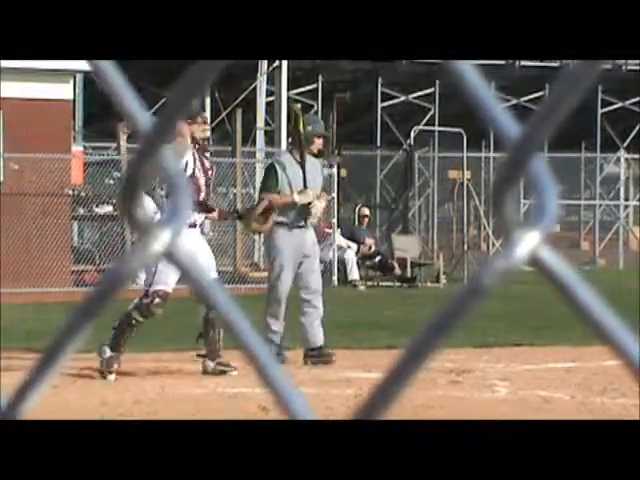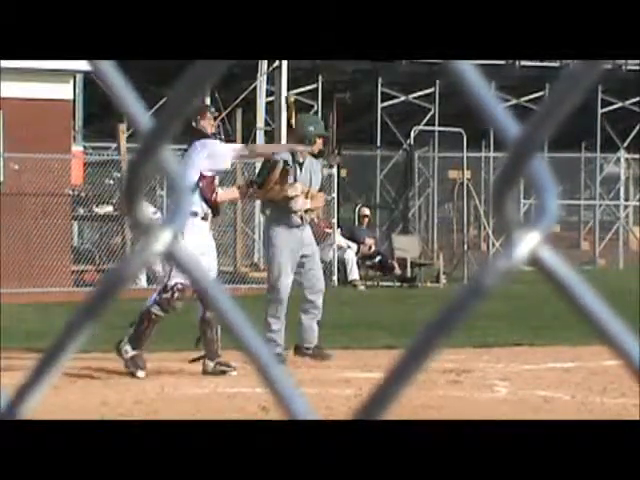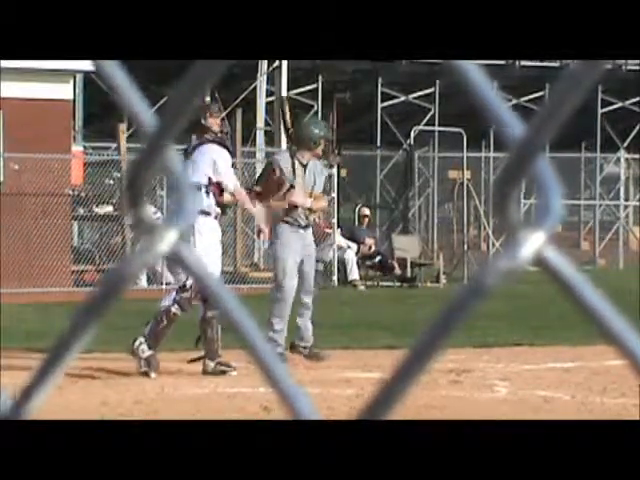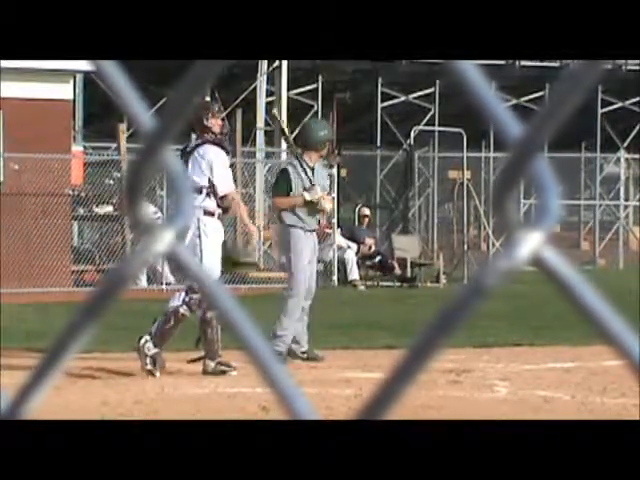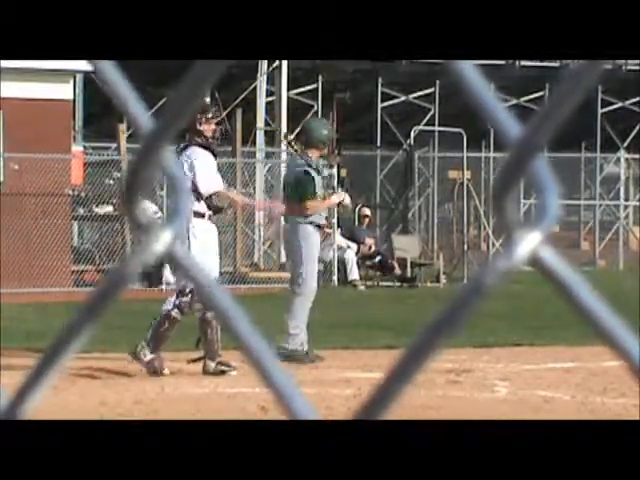
dt=0.2s
person 1, frame 1
left shoulder: (203, 164)
right shoulder: (181, 153)
left wrist: (217, 212)
left hip: (196, 234)
right hip: (176, 233)
right knee: (155, 297)
left ankle: (212, 359)
right ankle: (112, 351)
person 1, frame 2
left shoulder: (200, 151)
right shoulder: (207, 147)
left elbow: (213, 195)
right elbow: (245, 151)
left wrist: (245, 191)
right wrist: (289, 147)
left hip: (200, 228)
right hip: (188, 226)
right knee: (173, 291)
left ankle: (211, 359)
right ankle: (131, 345)
person 1, frame 3
left shoulder: (194, 152)
right shoulder: (216, 152)
right elbow: (236, 193)
left wrist: (251, 198)
right wrist: (260, 219)
left hip: (196, 223)
right hip: (201, 224)
right knee: (190, 289)
left ankle: (213, 358)
right ankle: (147, 344)
person 1, frame 4
left shoulder: (190, 152)
right shoulder: (214, 153)
right elbow: (230, 197)
right wrist: (250, 227)
left hip: (198, 225)
right hip: (204, 224)
right knee: (196, 289)
left ankle: (210, 357)
right ankle: (150, 345)
person 1, frame 5
left shoulder: (184, 153)
right shoulder: (200, 155)
right elbow: (221, 195)
left hip: (202, 227)
right hip: (196, 227)
right knee: (189, 293)
left ankle: (212, 359)
right ankle: (148, 351)
person 2, frame 1
left shoulder: (315, 165)
right shoulder: (278, 165)
left elbow: (320, 196)
right elbow: (264, 199)
right wrist: (296, 198)
left hip: (307, 232)
right hip: (282, 232)
left knee: (313, 289)
right knee: (279, 291)
left ankle: (314, 345)
right ankle: (274, 349)
person 2, frame 2
left shoulder: (316, 165)
right shoulder: (276, 162)
left elbow: (320, 199)
left wrist: (306, 203)
right wrist: (286, 193)
left hip: (304, 230)
right hip: (279, 230)
left knee: (315, 286)
right knee: (280, 290)
left ankle: (308, 343)
right ankle: (274, 348)
person 2, frame 3
left shoulder: (319, 168)
right shoulder: (279, 163)
left elbow: (323, 202)
left wrist: (308, 201)
right wrist: (286, 190)
left hip: (306, 231)
right hip: (285, 230)
left knee: (307, 290)
right knee: (285, 289)
left ankle: (303, 342)
right ankle: (276, 347)
person 2, frame 4
left shoulder: (321, 169)
right shoulder: (290, 170)
left elbow: (322, 199)
right elbow: (275, 203)
left wrist: (326, 201)
right wrist: (306, 197)
left hip: (311, 234)
right hip: (295, 232)
left knee: (307, 291)
right knee: (298, 289)
left ankle: (298, 345)
right ankle: (280, 346)
person 2, frame 5
left shoulder: (297, 163)
right shoulder: (306, 170)
right elbow: (309, 208)
left wrist: (331, 198)
right wrist: (334, 199)
left hip: (300, 230)
right hip: (304, 230)
left knee: (303, 287)
right knee: (305, 287)
left ankle: (300, 346)
right ankle: (292, 346)
